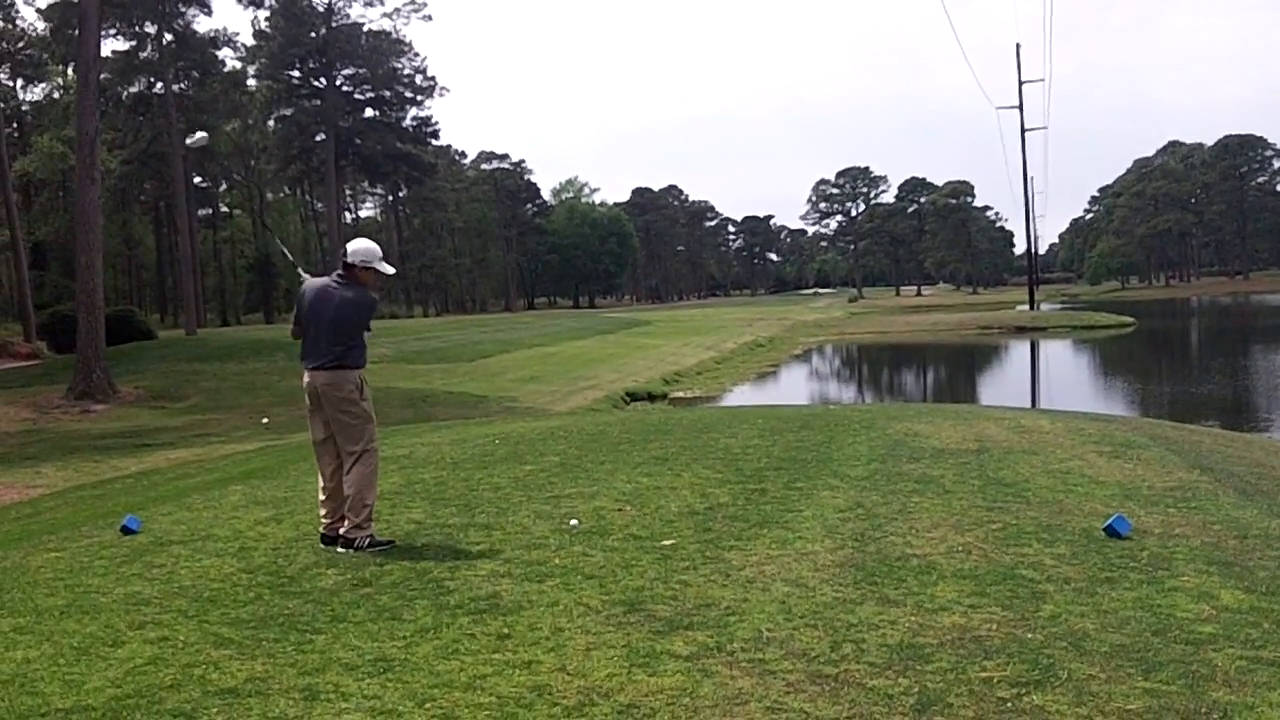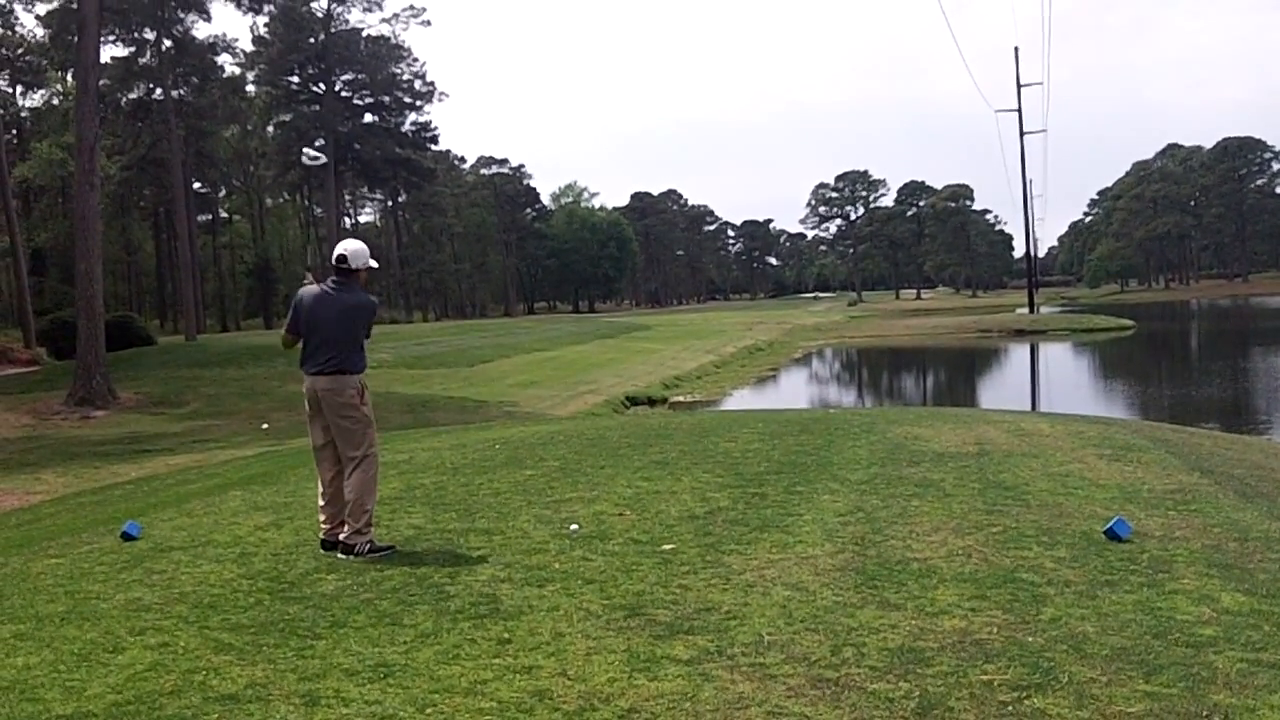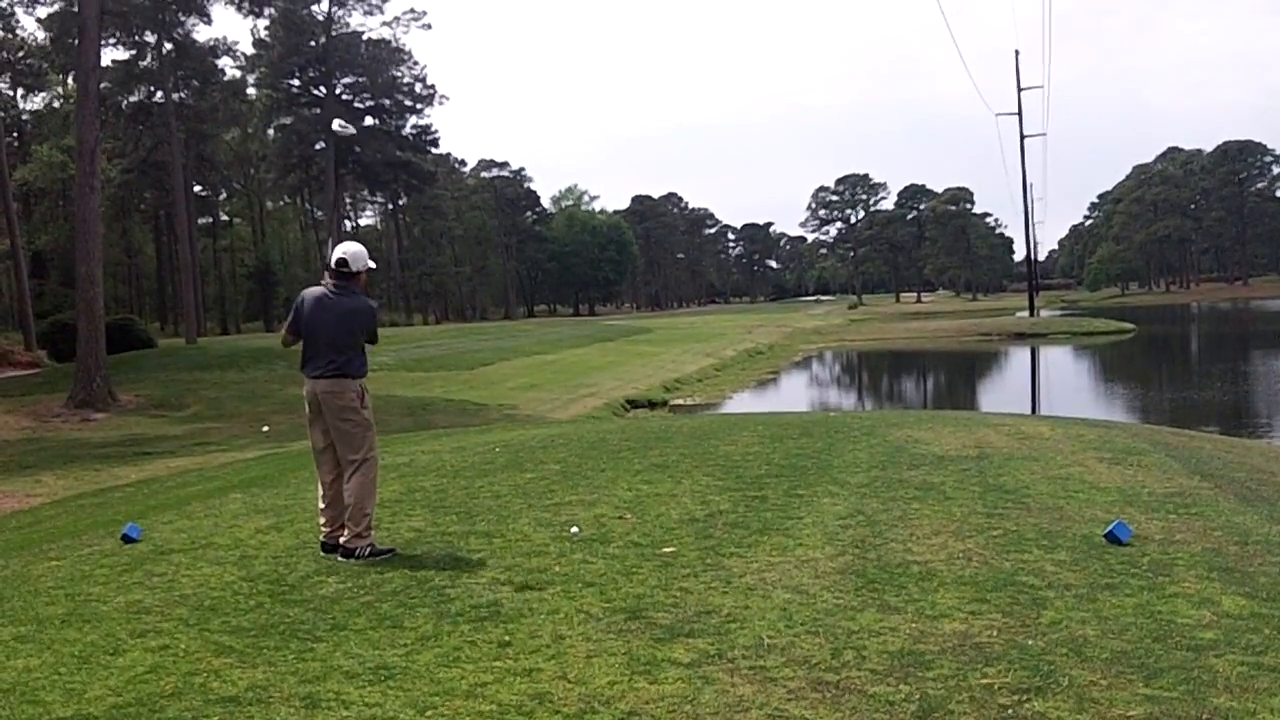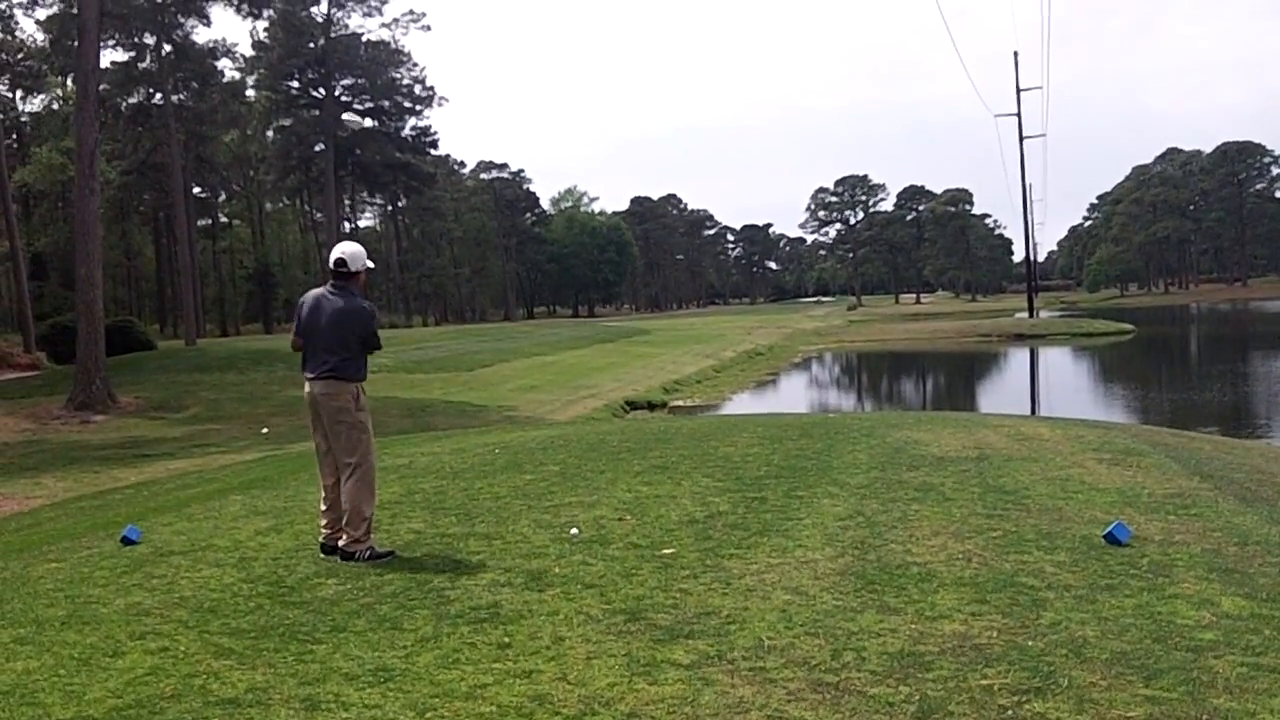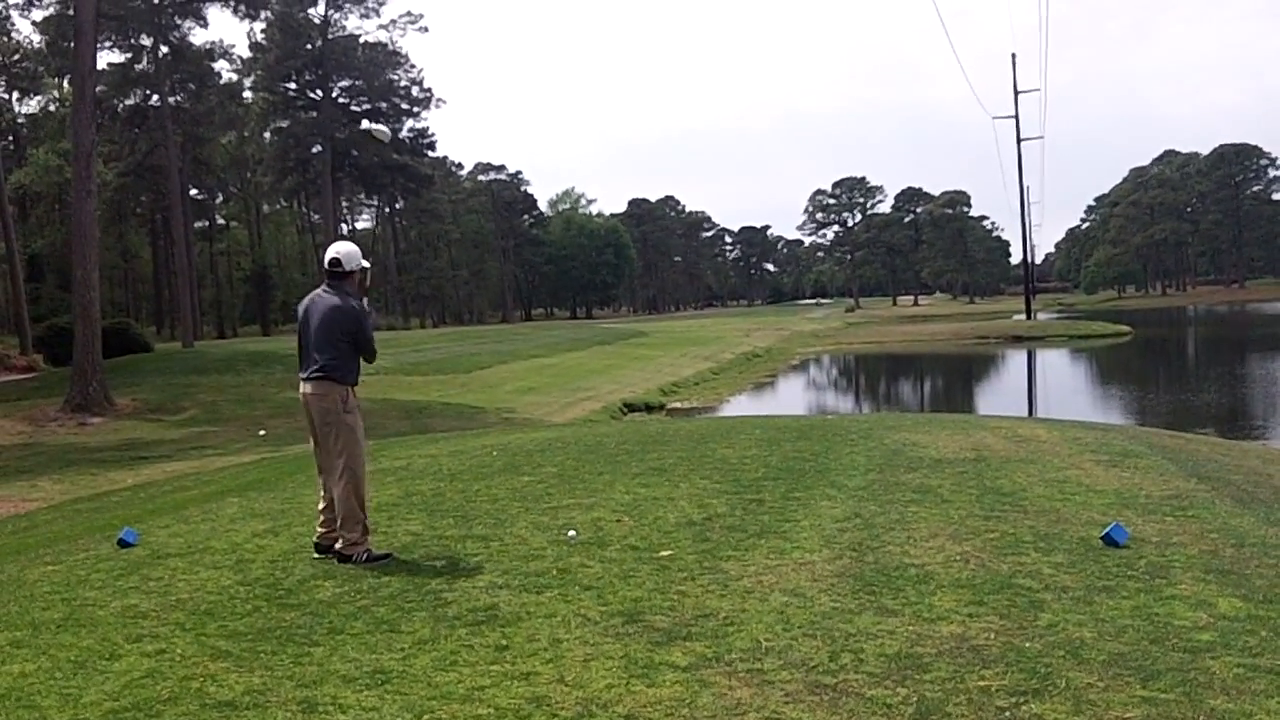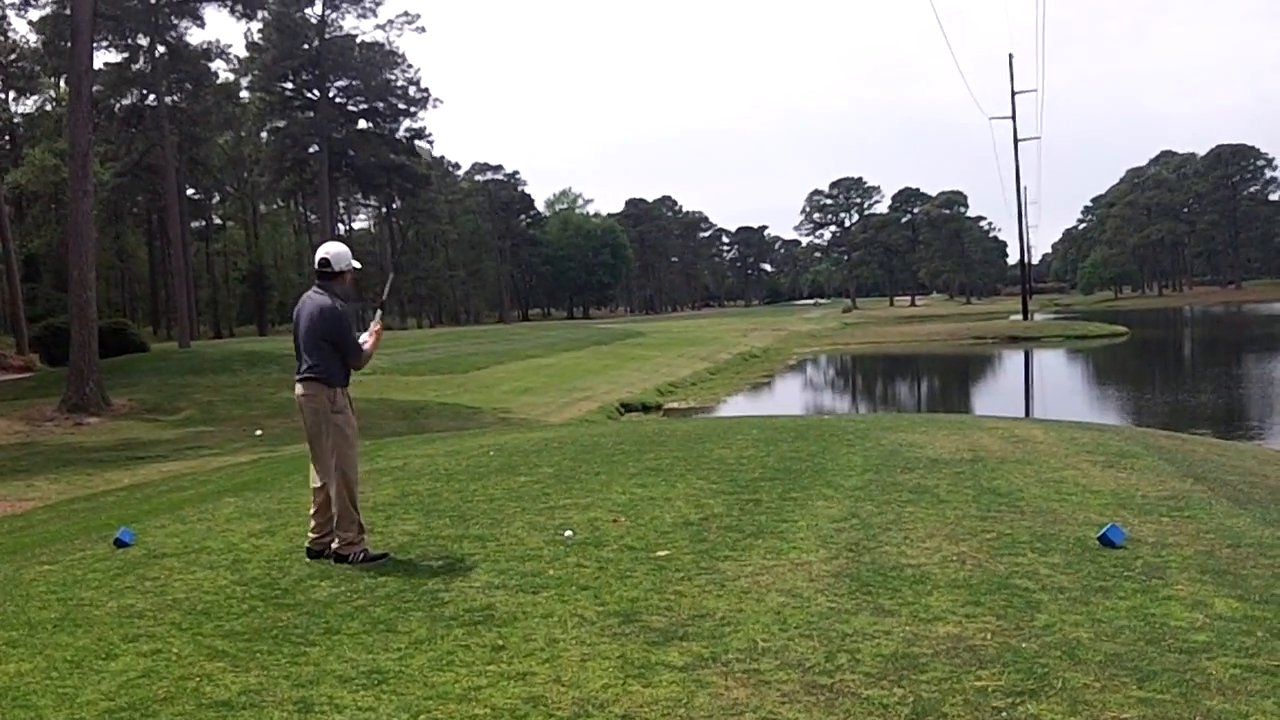
dt=0.2s
person 1, frame 1
left shoulder: (310, 288)
right shoulder: (366, 301)
left elbow: (296, 333)
left hip: (313, 378)
right hip: (344, 381)
left knee: (329, 456)
right knee: (361, 454)
left ankle: (331, 527)
right ankle: (355, 532)
person 1, frame 2
left shoulder: (306, 296)
right shoulder: (366, 304)
left elbow: (288, 341)
left hip: (313, 384)
right hip: (345, 386)
left knee: (328, 462)
right knee: (361, 460)
left ankle: (331, 532)
right ankle: (355, 538)
person 1, frame 3
left shoulder: (308, 298)
right shoulder: (366, 309)
left elbow: (287, 340)
left hip: (314, 387)
right hip: (346, 389)
left knee: (328, 465)
right knee: (360, 463)
left ankle: (331, 534)
right ankle: (355, 541)
person 1, frame 4
left shoulder: (309, 300)
right shoulder: (362, 310)
left elbow: (296, 345)
right elbow: (372, 348)
left hip: (314, 387)
right hip: (343, 391)
left knee: (330, 466)
right knee: (358, 466)
left ankle: (331, 536)
right ankle: (354, 544)
person 1, frame 5
left shoulder: (308, 302)
right shoulder: (352, 309)
right elbow: (370, 356)
right wrist: (364, 323)
left hip: (310, 388)
right hip: (335, 392)
left knee: (330, 468)
right knee: (349, 468)
left ankle: (326, 537)
right ankle: (351, 546)
person 1, frame 6
left shoulder: (305, 302)
right shoulder: (335, 309)
right elbow: (357, 361)
left wrist: (358, 341)
right wrist: (374, 339)
left hip: (307, 388)
right hip: (327, 393)
left knee: (324, 470)
right knee: (341, 469)
left ankle: (319, 541)
right ankle: (348, 546)
